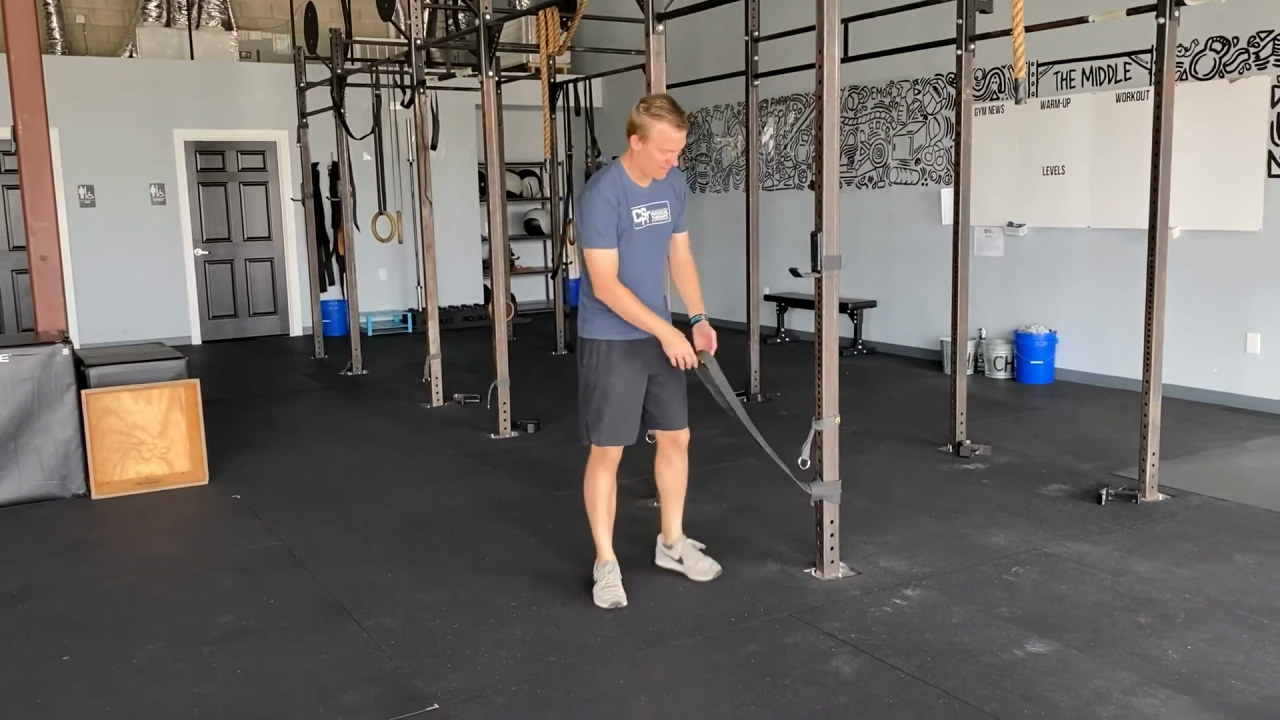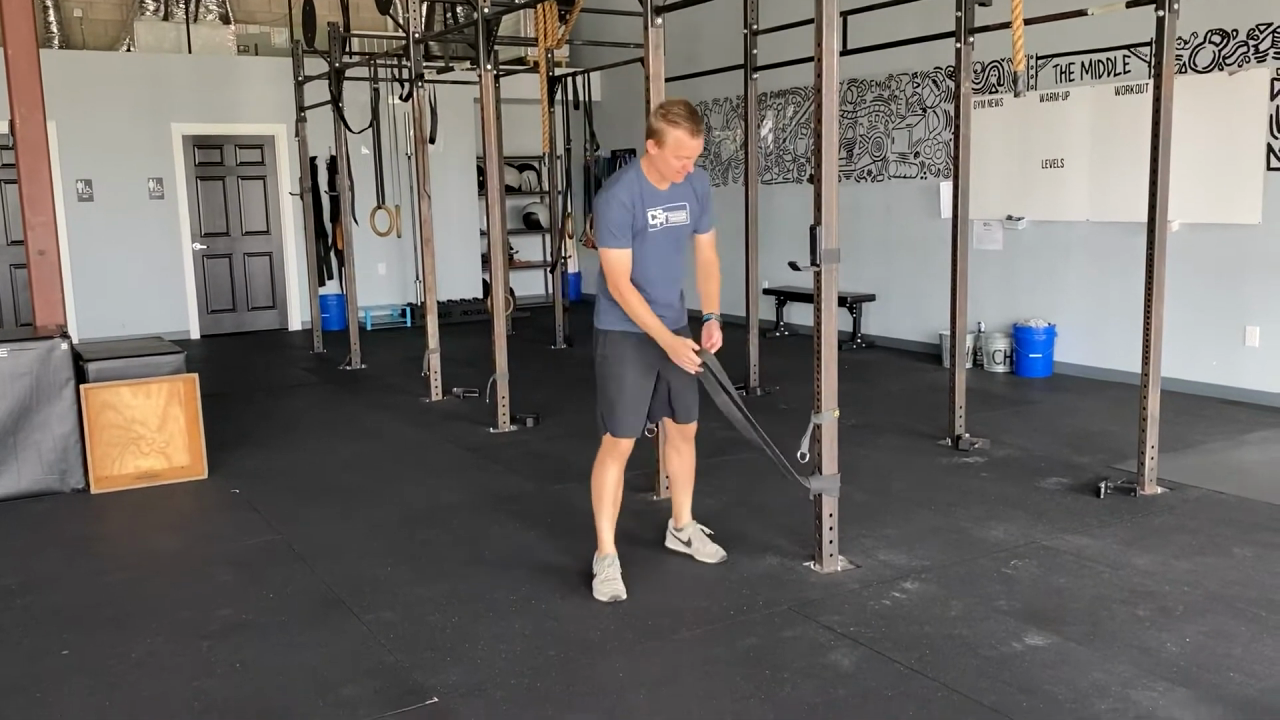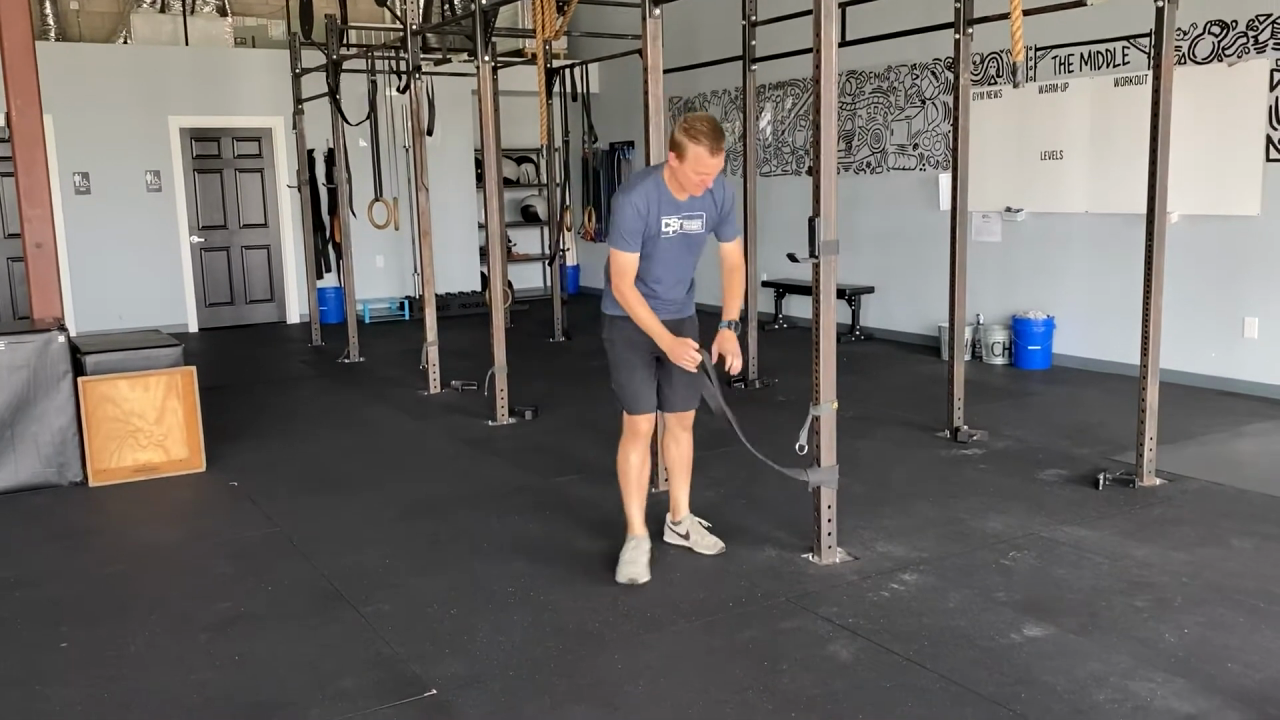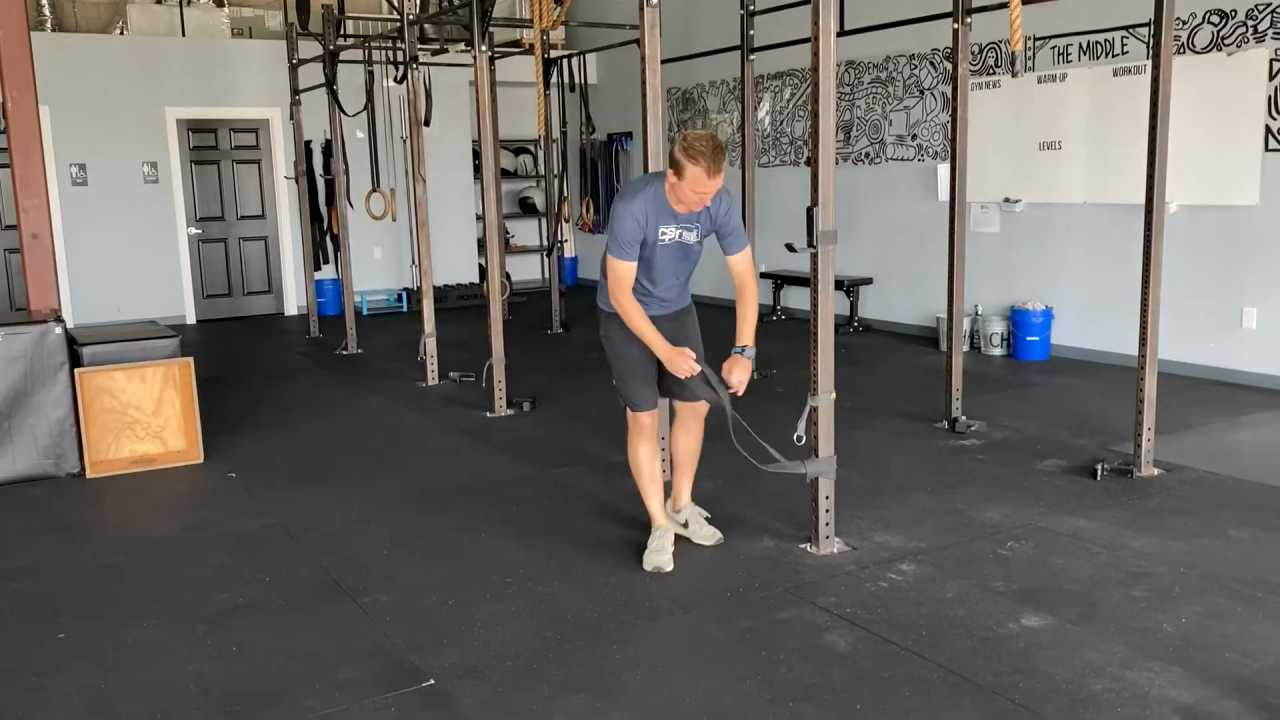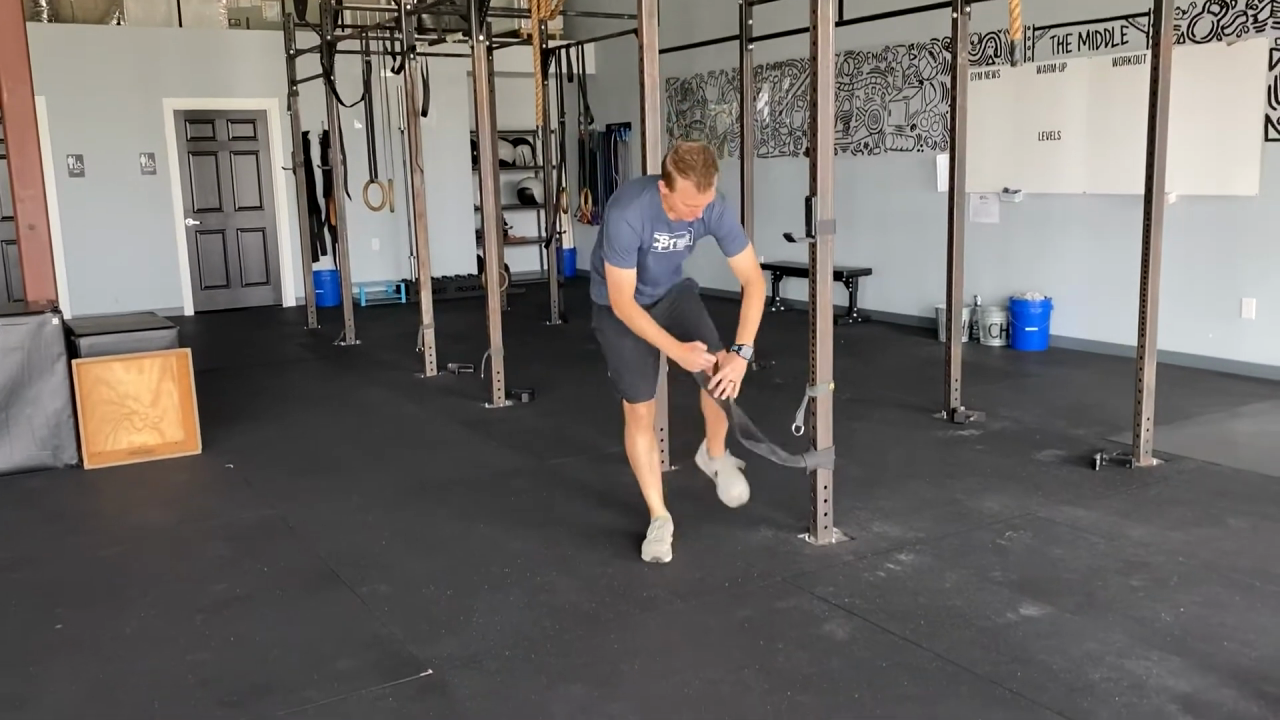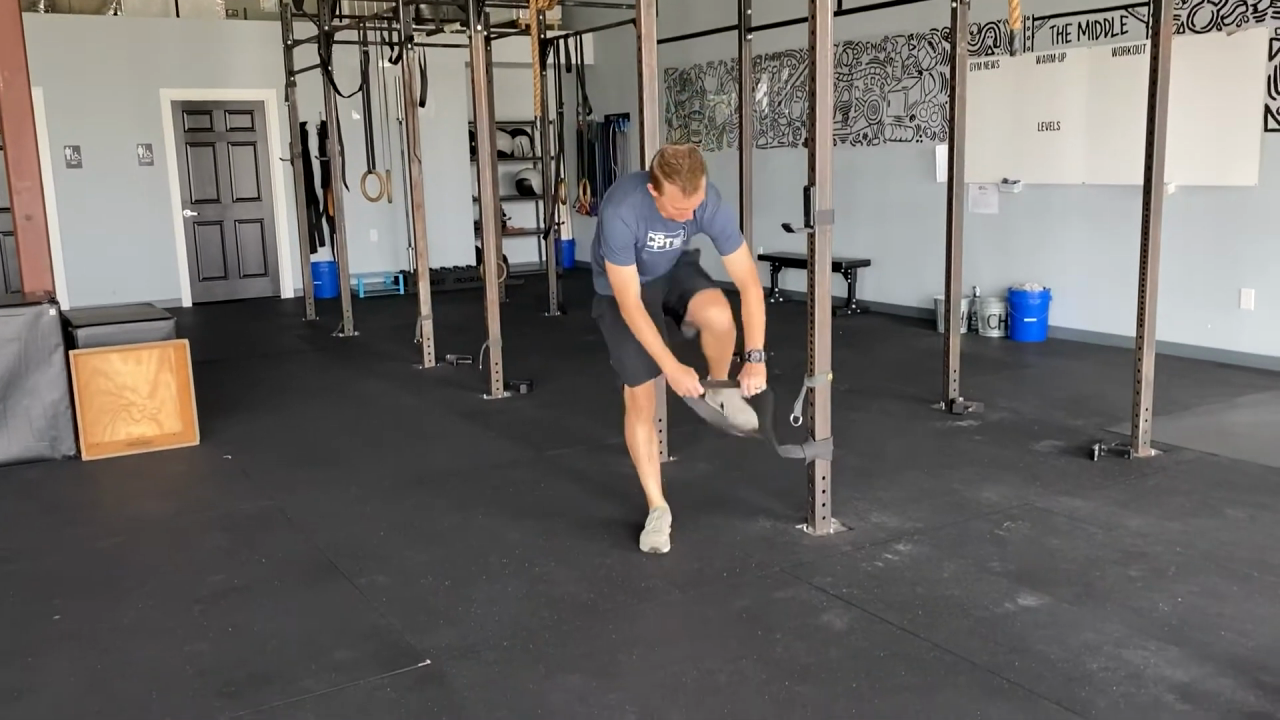
dt=0.2s
person 1, frame 1
left shoulder: (674, 185)
right shoulder: (602, 195)
right elbow: (605, 285)
left wrist: (698, 319)
right wrist: (665, 332)
left hip: (659, 335)
right hip: (610, 340)
left knee: (676, 438)
right knee: (608, 451)
left ankle: (673, 540)
right ankle: (606, 562)
person 1, frame 2
left shoulder: (697, 185)
right shoulder: (618, 196)
left elbow: (705, 253)
right elbow: (619, 284)
left wrist: (711, 316)
right wrist: (667, 341)
left hip: (676, 326)
right hip: (625, 331)
left knee: (683, 430)
right knee: (620, 442)
left ankle: (682, 526)
right ankle: (606, 555)
person 1, frame 3
left shoulder: (720, 192)
right shoulder: (634, 199)
left elbow: (733, 261)
right elbow: (622, 285)
left wrist: (729, 325)
right wrist: (666, 342)
left hip: (681, 314)
right hip: (628, 318)
left knee: (681, 420)
right knee: (640, 423)
left ankle: (680, 518)
right ankle: (636, 536)
person 1, frame 4
left shoulder: (720, 203)
right shoulder: (632, 207)
left elbow: (746, 280)
right elbow: (620, 293)
left wrist: (743, 352)
right wrist: (664, 353)
left hip: (678, 308)
right hip: (626, 313)
left knee: (694, 407)
right knee: (643, 418)
left ankle: (680, 506)
right ankle: (659, 526)
person 1, frame 5
left shoulder: (715, 207)
right shoulder: (627, 213)
left elbow: (753, 280)
right elbow: (623, 302)
left wrist: (742, 351)
right wrist: (675, 349)
left hip: (673, 291)
right hip: (619, 303)
left knee: (721, 374)
right knee: (639, 408)
left ankle: (715, 454)
right ankle: (659, 518)
person 1, frame 6
left shoulder: (711, 202)
right shoulder: (620, 210)
left elbow: (749, 281)
right elbow: (630, 302)
left wrist: (756, 358)
right wrist: (672, 367)
left hip: (674, 272)
right hip: (619, 289)
left knee: (718, 315)
right knee: (640, 395)
left ankle: (721, 388)
right ankle: (657, 508)
